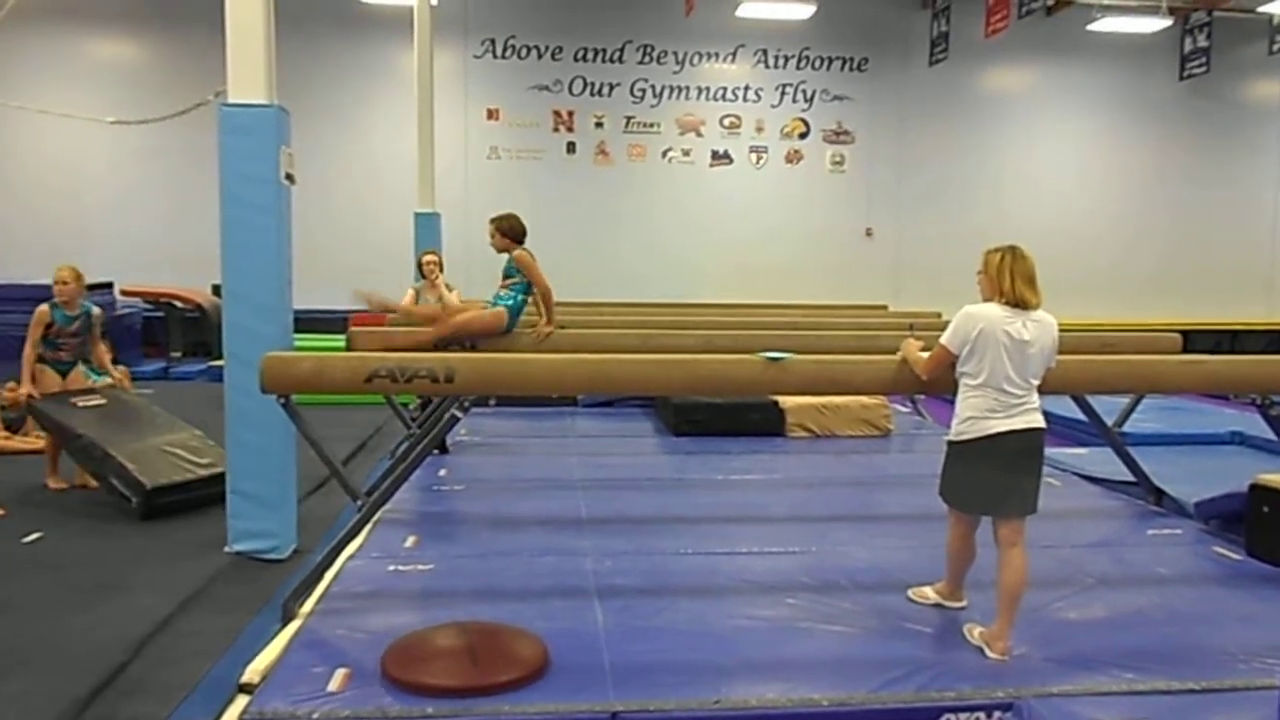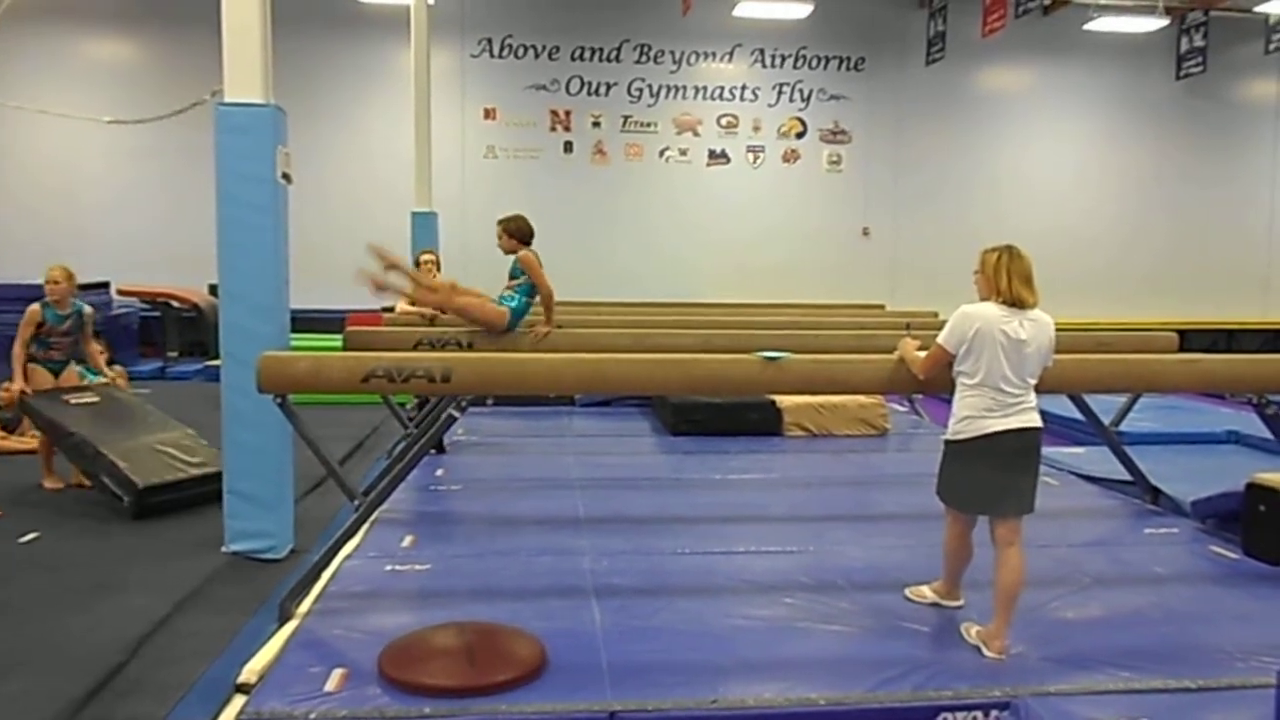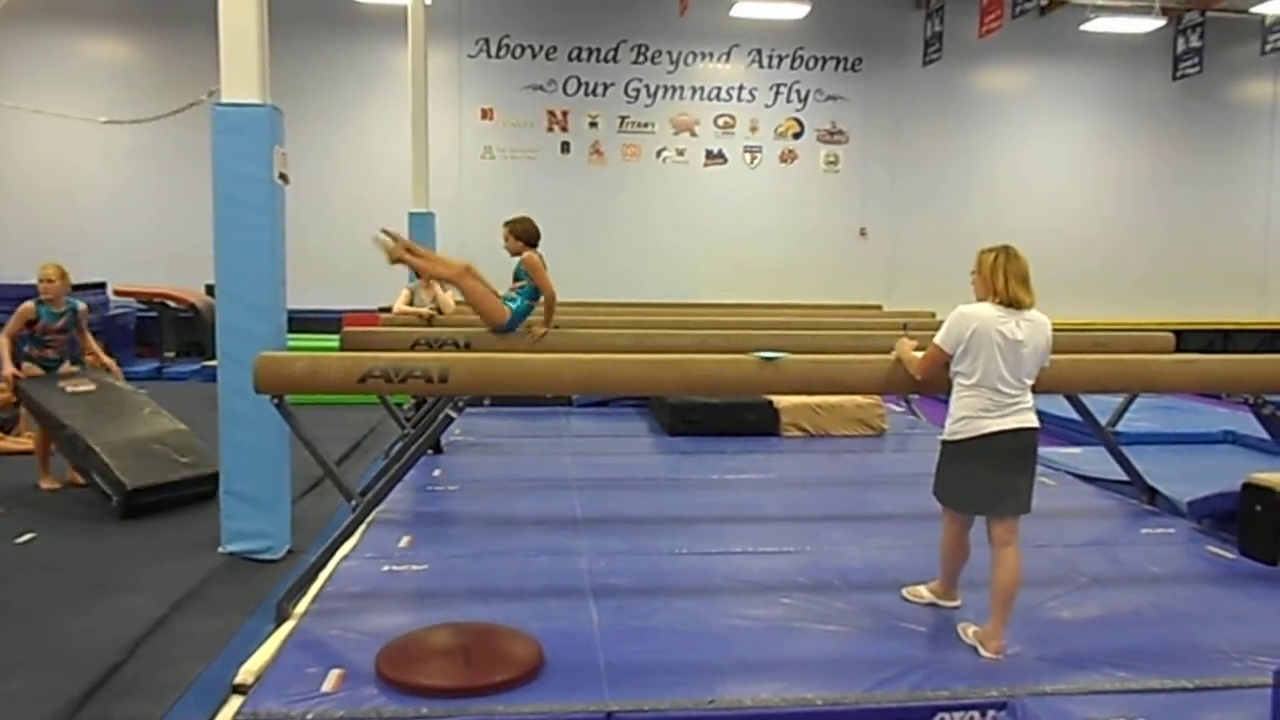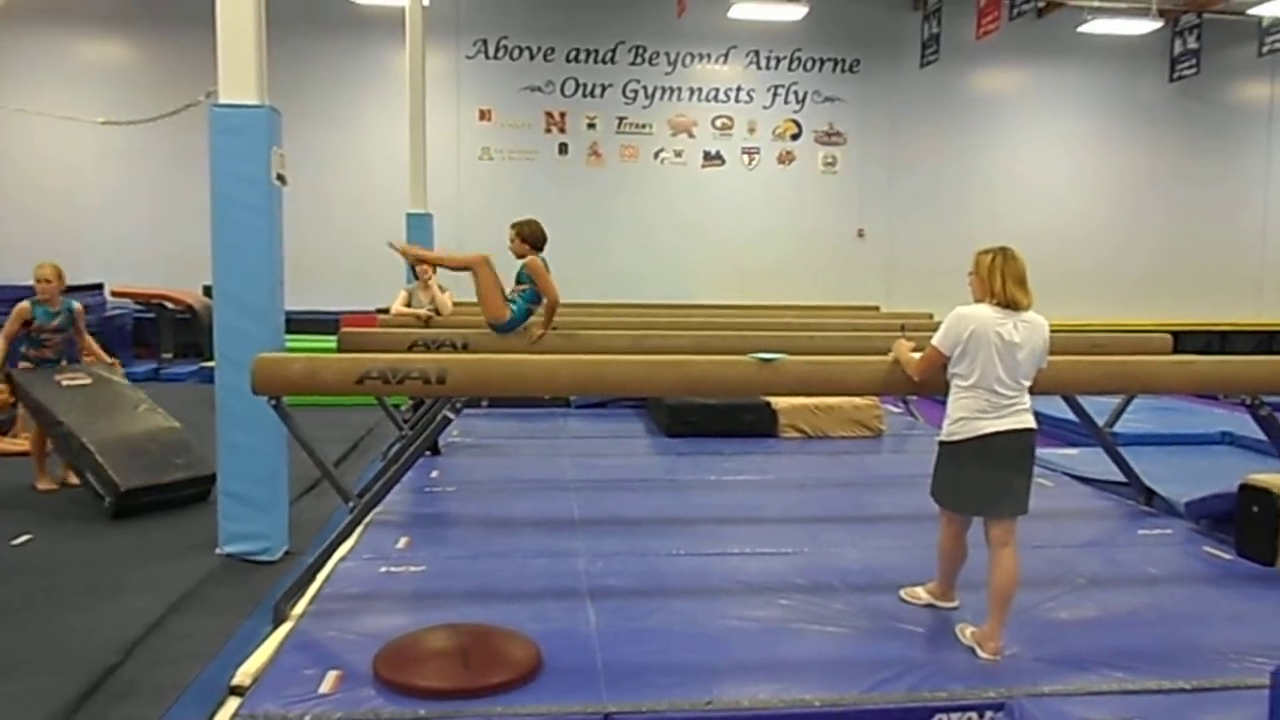
dt=0.1s
person 1, frame 1
left shoulder: (973, 317)
right shoulder: (1047, 325)
left elbow: (929, 369)
left wrist: (910, 351)
left hip: (977, 436)
right hip: (1027, 434)
left knee: (962, 522)
right knee: (1012, 537)
left ankle: (951, 590)
right ankle: (1000, 636)
person 1, frame 2
left shoulder: (971, 316)
right shoulder: (1044, 324)
left elbow: (926, 369)
left wrist: (908, 350)
left hip: (974, 435)
right hip: (1025, 434)
left knee: (959, 522)
right knee: (1009, 536)
left ankle: (949, 589)
right ankle: (998, 635)
person 1, frame 3
left shoulder: (967, 317)
right shoulder: (1041, 325)
left elbow: (923, 369)
left wrist: (905, 351)
left hip: (971, 435)
right hip: (1021, 434)
left knee: (956, 521)
right knee: (1006, 537)
left ankle: (946, 589)
right ankle: (994, 635)
person 1, frame 4
left shoulder: (965, 318)
right shoulder: (1038, 326)
left elbow: (921, 371)
left wrist: (903, 352)
left hip: (968, 437)
right hip: (1018, 435)
left knee: (953, 523)
right knee: (1003, 537)
left ankle: (943, 590)
right ankle: (992, 635)
person 2, frame 1
left shoulder: (93, 313)
right shoulder: (45, 312)
left elbow: (96, 345)
right elbow: (30, 348)
left wrist: (111, 371)
right wrist: (26, 383)
left hip: (74, 367)
right hip: (47, 368)
left ankle: (84, 475)
right ankle: (52, 474)
person 2, frame 2
left shoulder: (85, 312)
right shoulder: (36, 311)
left elbow: (87, 343)
right elbow: (19, 346)
left wrist: (104, 370)
right wrist: (18, 379)
left hip: (67, 366)
right hip: (39, 367)
left ankle: (80, 473)
right ankle: (48, 474)
person 2, frame 3
left shoulder: (78, 308)
right shoulder: (30, 308)
left elbow: (84, 337)
left wrist: (105, 360)
left hip: (62, 365)
right hip: (35, 366)
left ankle: (75, 471)
right ankle: (44, 474)
person 2, frame 4
left shoulder: (74, 308)
right shoulder: (26, 308)
left elbow: (83, 338)
left wrist: (104, 359)
left hip: (59, 364)
right hip: (31, 366)
left ankle: (67, 470)
right ankle: (41, 475)
person 3, frame 1
left shoulder: (520, 256)
right shoulder: (515, 257)
left elbow: (545, 288)
right elbow: (534, 290)
left wrist: (549, 323)
left hip: (502, 317)
right hip: (495, 312)
left knee: (447, 326)
right knee: (441, 313)
right ankle: (386, 306)
person 3, frame 2
left shoulder: (526, 257)
right shoulder: (522, 258)
left elbow: (548, 291)
right elbow: (538, 291)
left wrist: (547, 324)
left hip: (504, 316)
right hip: (499, 310)
left knee: (448, 299)
right knee: (451, 288)
left ankle: (392, 289)
person 3, frame 3
left shoulder: (530, 259)
right shoulder: (531, 259)
left elbow: (550, 293)
left wrist: (545, 325)
left hip: (504, 319)
right hip: (502, 315)
left knee: (458, 274)
right knee: (465, 270)
left ankle: (401, 256)
person 3, frame 4
left shoulder: (533, 262)
right shoulder: (536, 262)
left elbow: (553, 298)
left wrist: (544, 327)
left hip: (503, 319)
right hip: (506, 315)
left knee: (479, 261)
left ankle: (415, 255)
